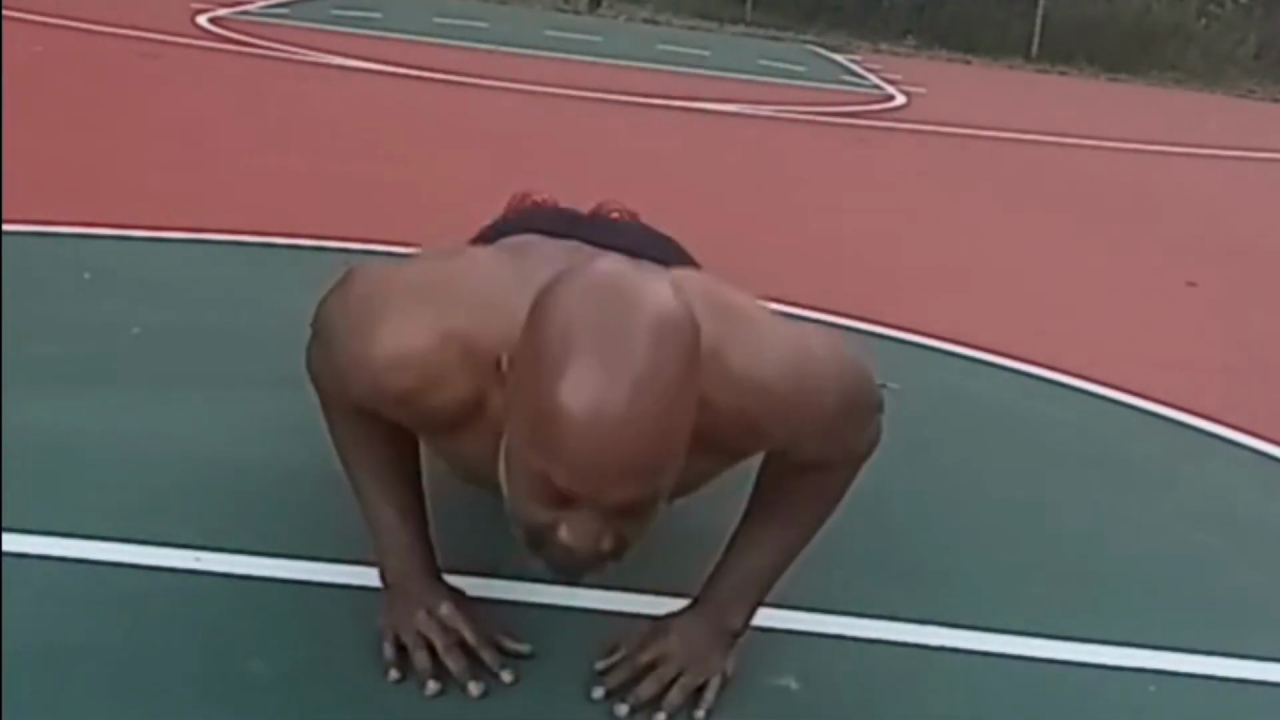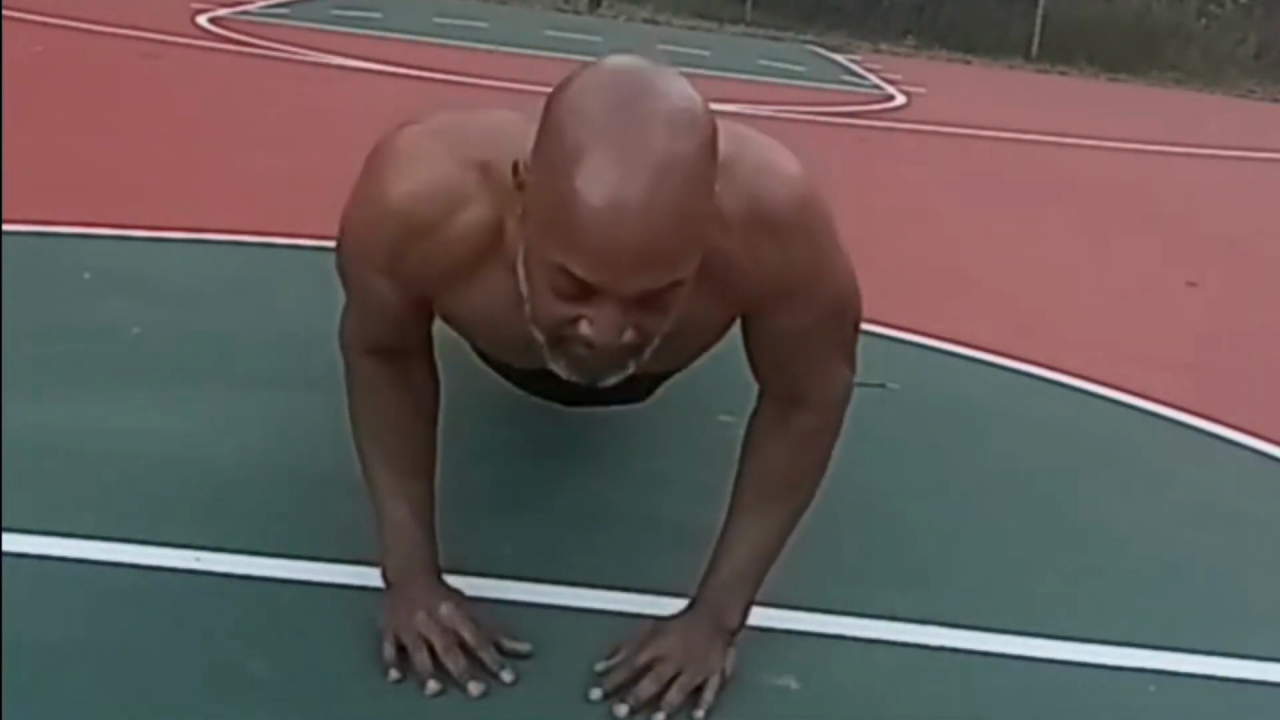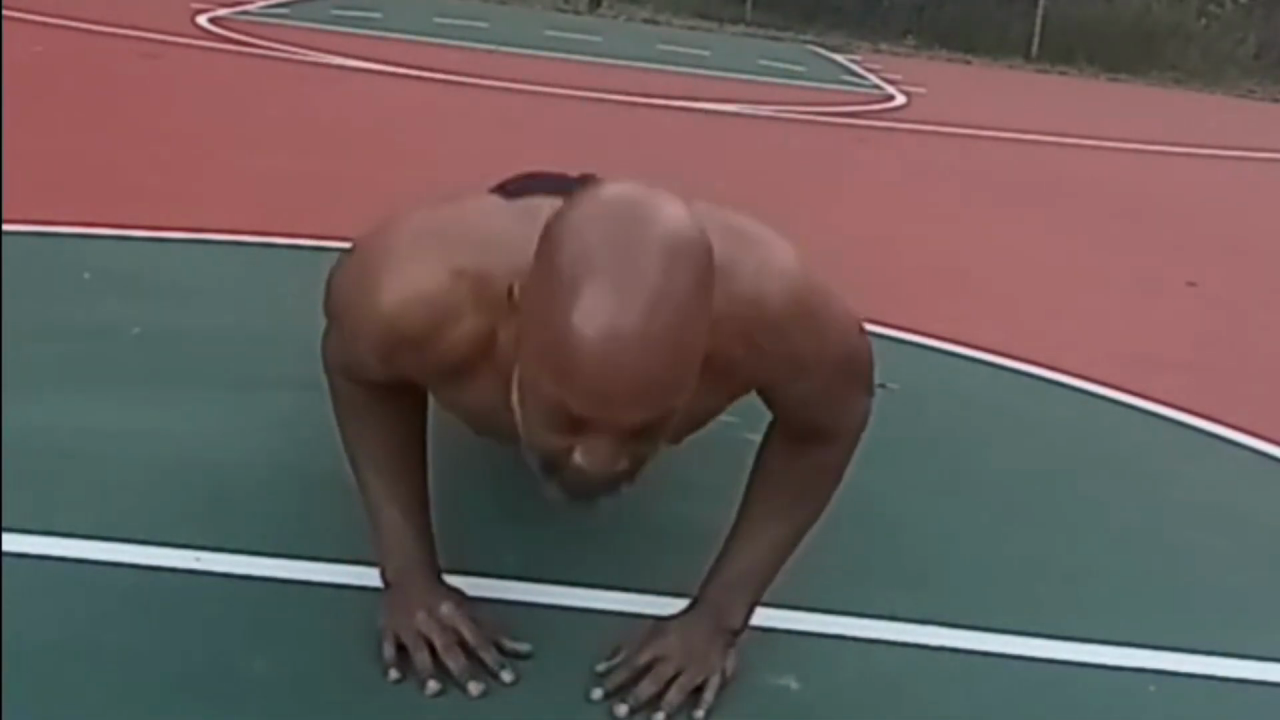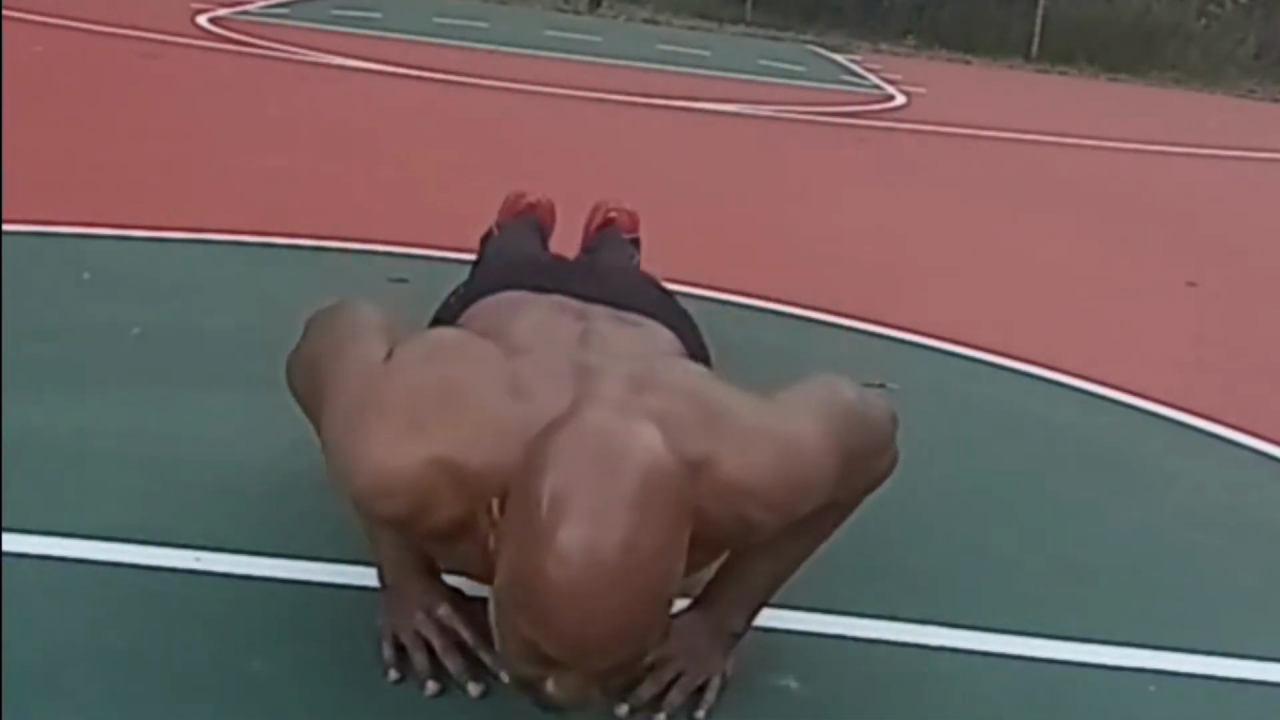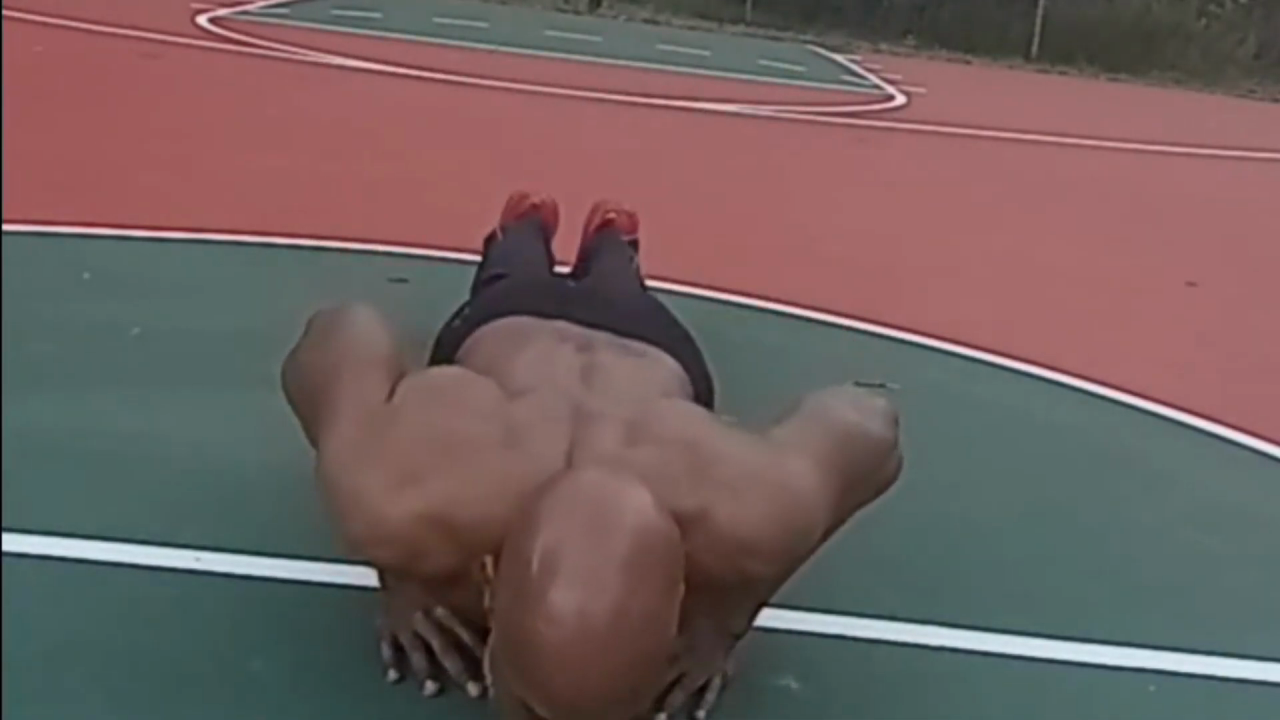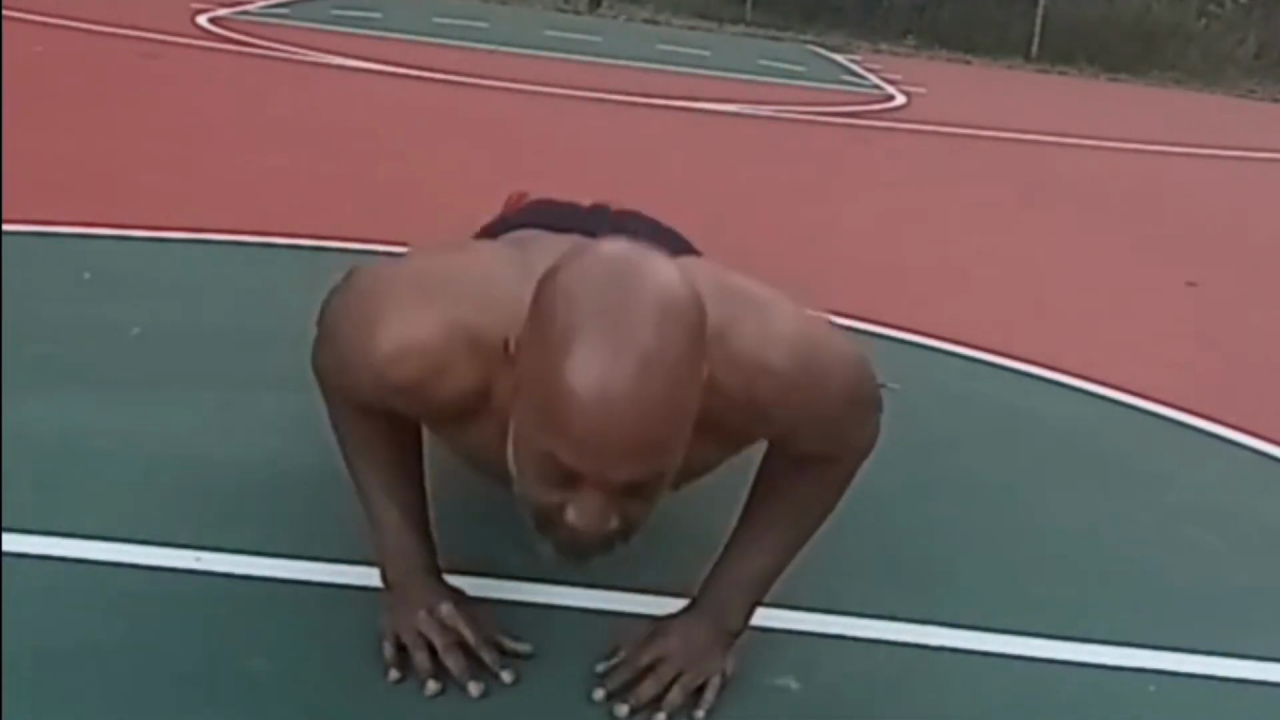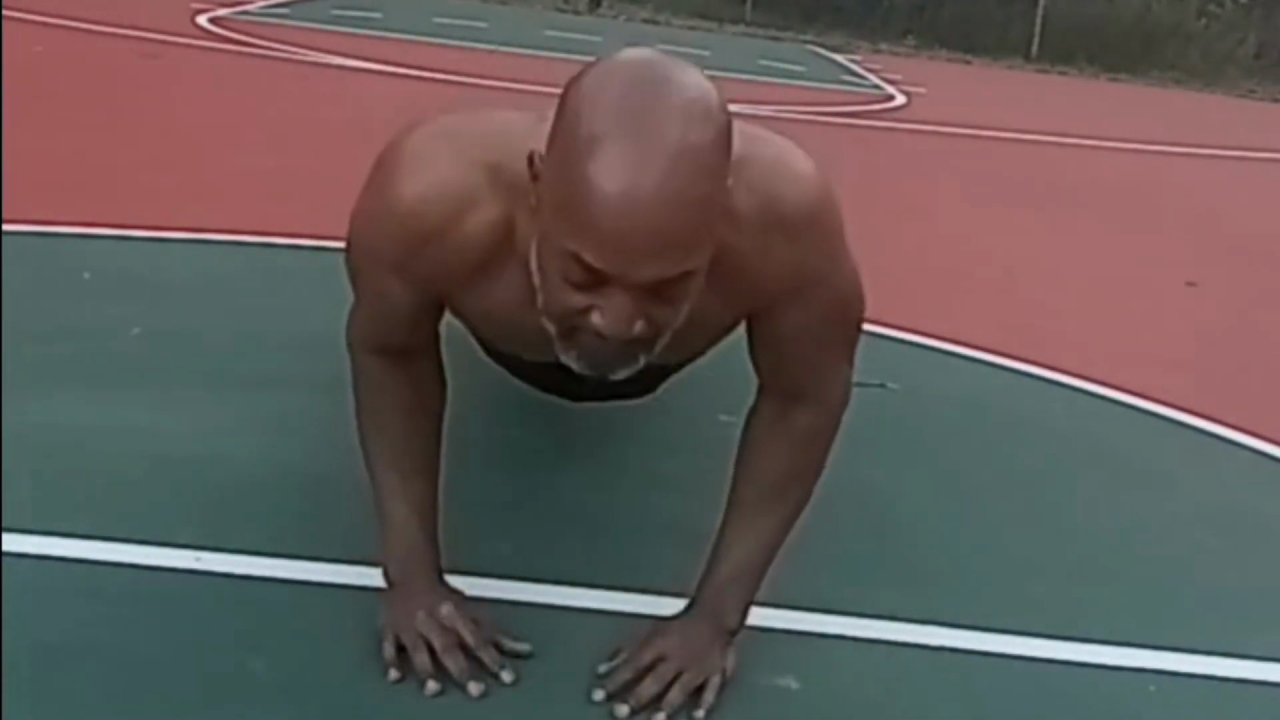
dt=0.2s
person 1, frame 1
left shoulder: (756, 373)
right shoulder: (413, 349)
left elbow: (851, 430)
right elbow: (336, 371)
left wrist: (719, 618)
right wrist: (406, 579)
left ankle: (616, 233)
right ankle: (522, 231)
person 1, frame 2
left shoulder: (772, 214)
right shoulder: (419, 197)
left elbow: (809, 398)
right elbow: (379, 351)
left wrist: (719, 613)
right wrist: (408, 575)
person 1, frame 3
left shoulder: (771, 300)
right shoulder: (415, 291)
left elbow: (831, 423)
right elbow: (358, 374)
left wrist: (718, 617)
right wrist: (407, 576)
right ankle: (518, 212)
person 1, frame 4
left shoulder: (747, 476)
right shoulder: (408, 467)
left elbow: (873, 430)
right elbow: (338, 333)
left wrist: (721, 622)
right wrist: (406, 582)
left hip: (650, 334)
right hip: (492, 321)
left ankle: (612, 235)
right ankle: (522, 223)
person 1, frame 5
left shoulder: (741, 514)
right shoulder: (407, 498)
left elbow: (875, 438)
right elbow: (330, 341)
left wrist: (721, 622)
right wrist: (406, 582)
left hip: (655, 357)
left ankle: (612, 236)
right ankle: (523, 227)
person 1, frame 6
left shoulder: (766, 359)
right shoulder: (415, 342)
left elbow: (844, 437)
right elbow: (342, 378)
left wrist: (718, 619)
right wrist: (408, 579)
left ankle: (624, 235)
right ankle: (519, 233)
person 1, frame 7
left shoulder: (785, 213)
right shoulder: (430, 196)
left elbow: (806, 396)
right elbow: (386, 350)
left wrist: (718, 612)
right wrist: (410, 575)
